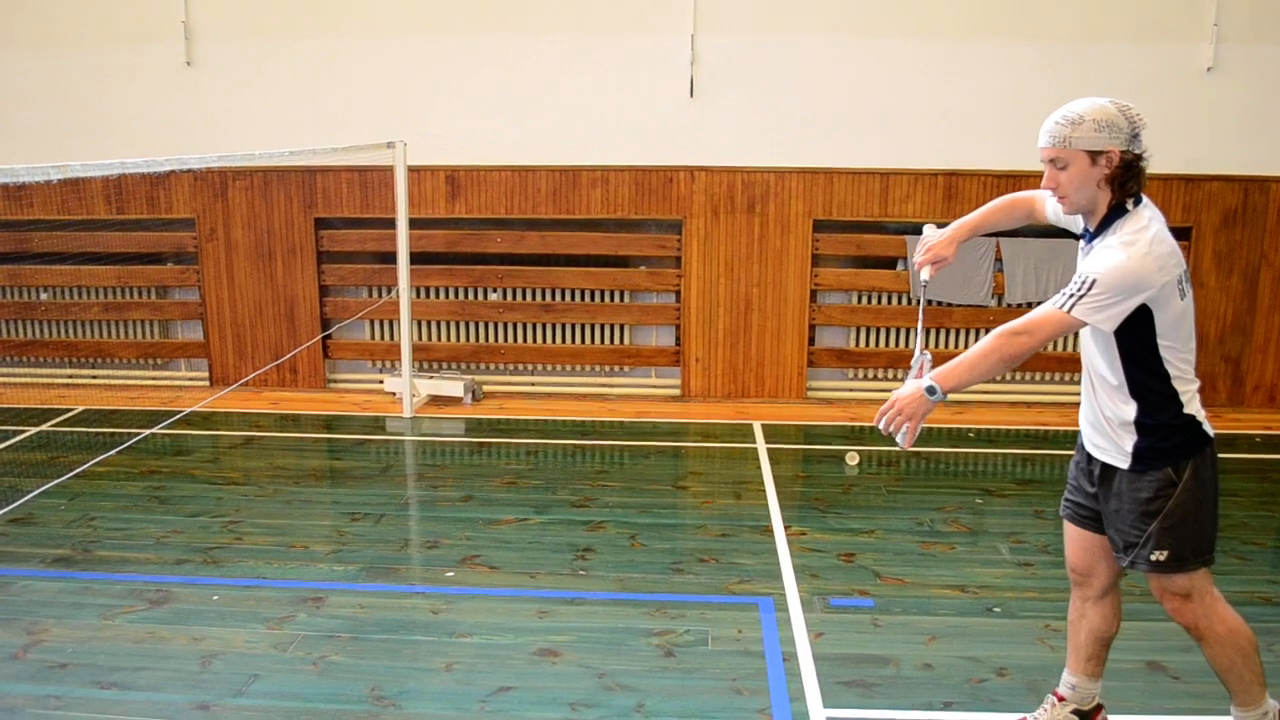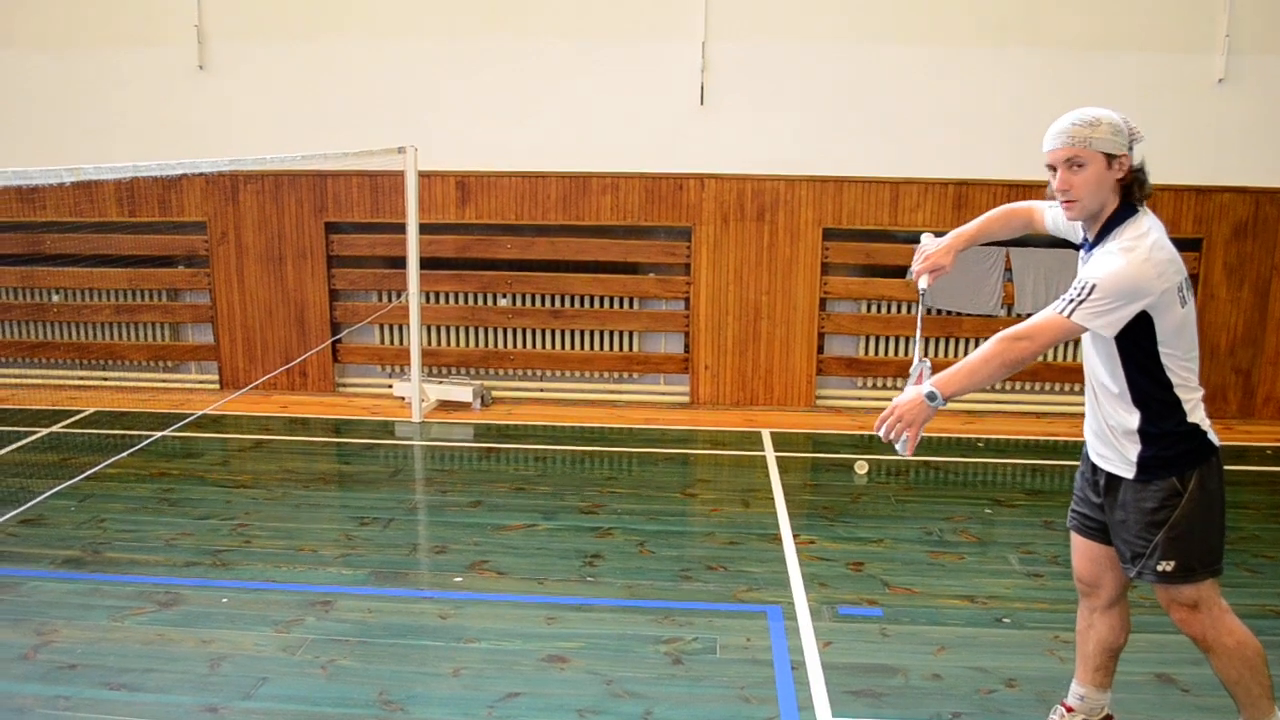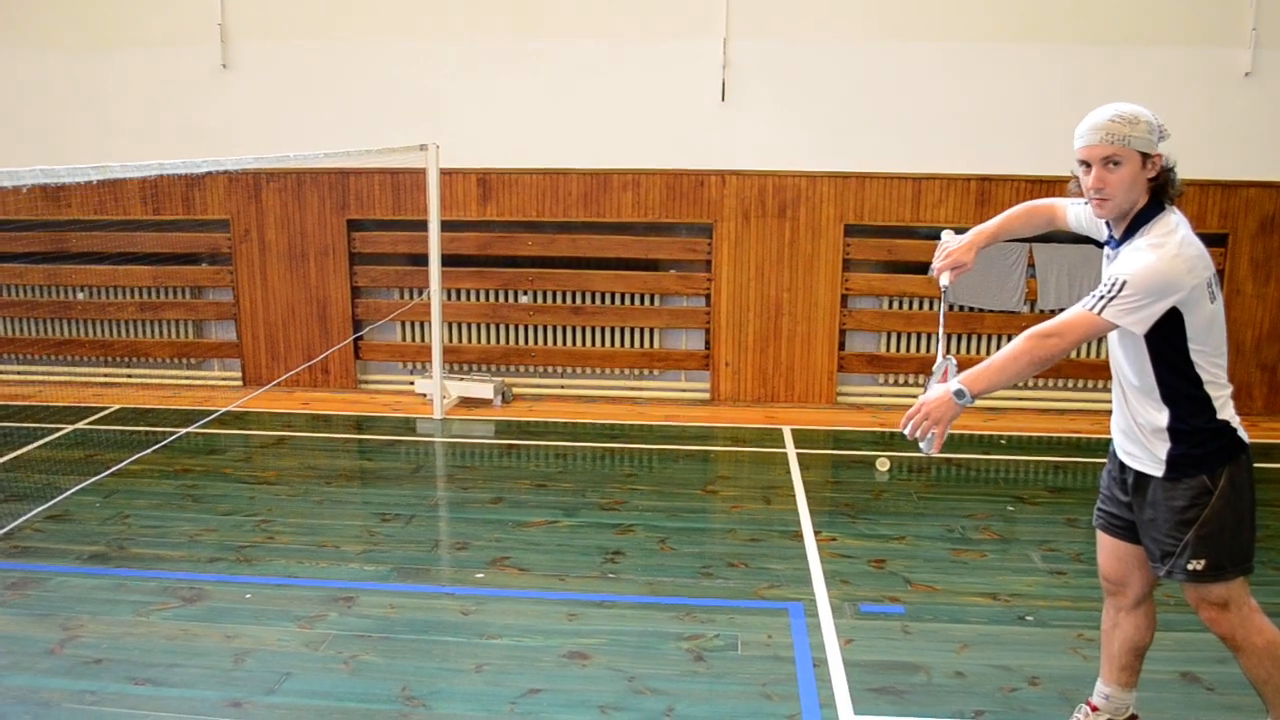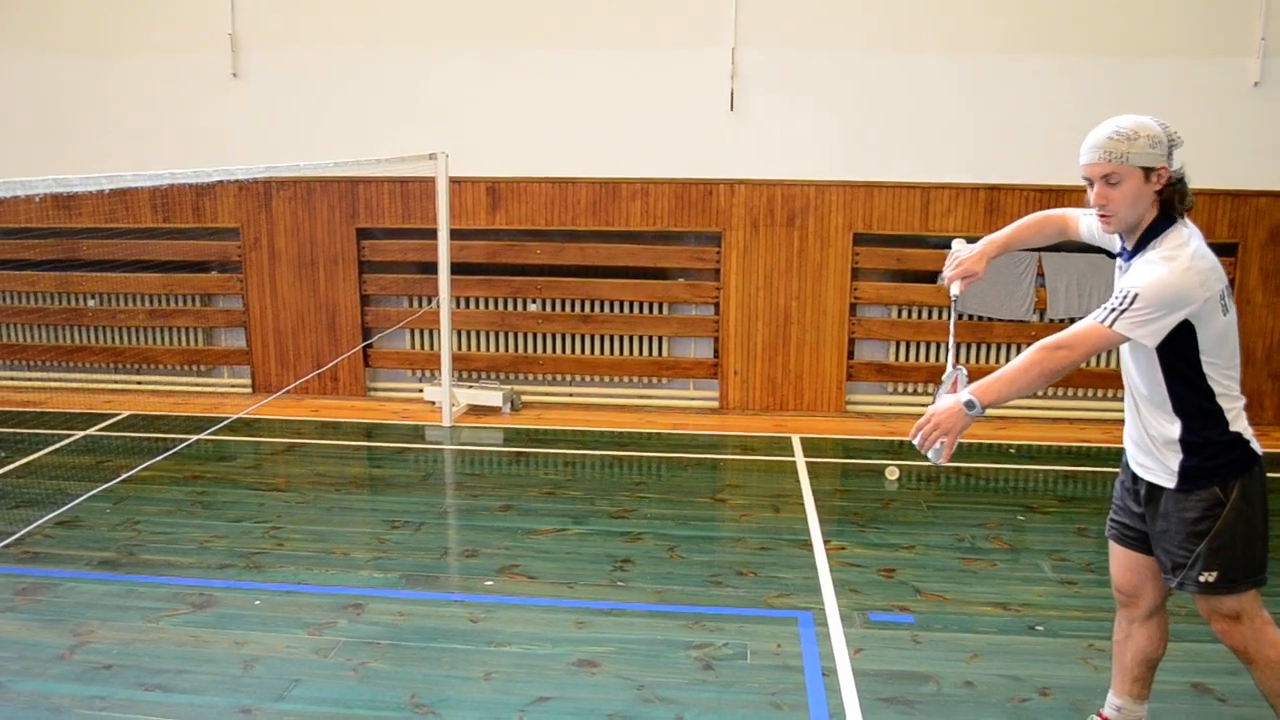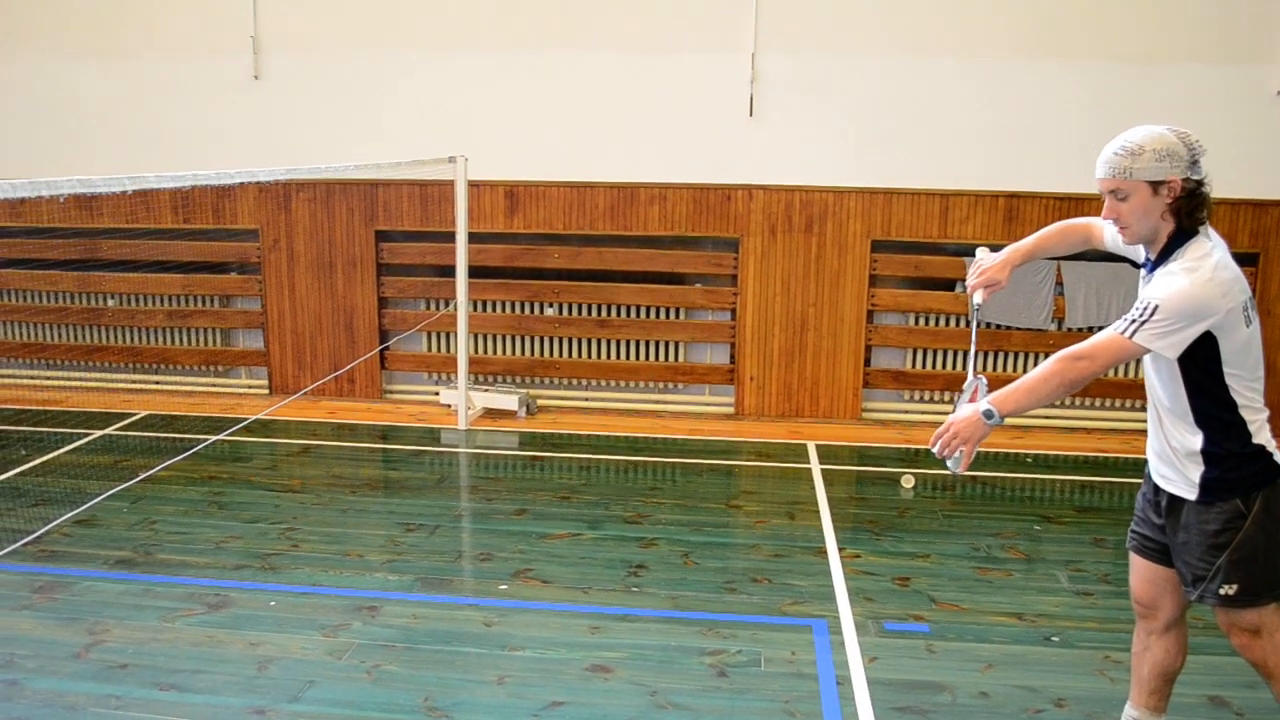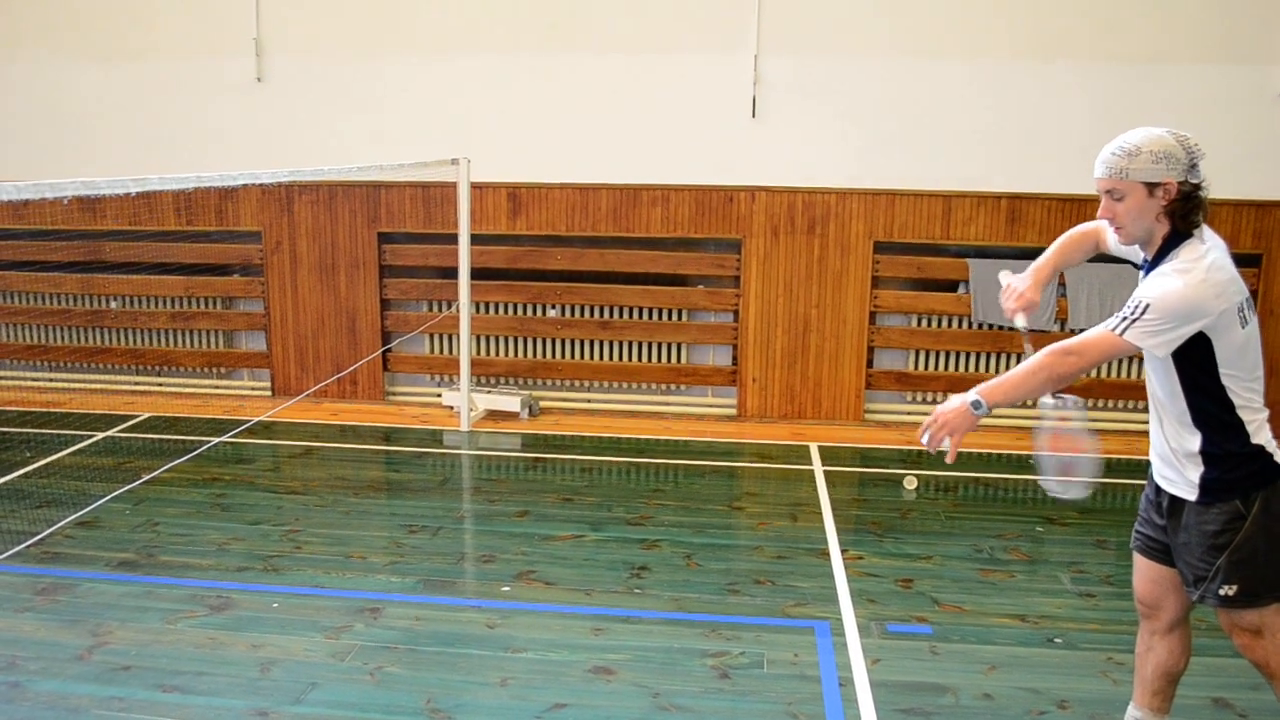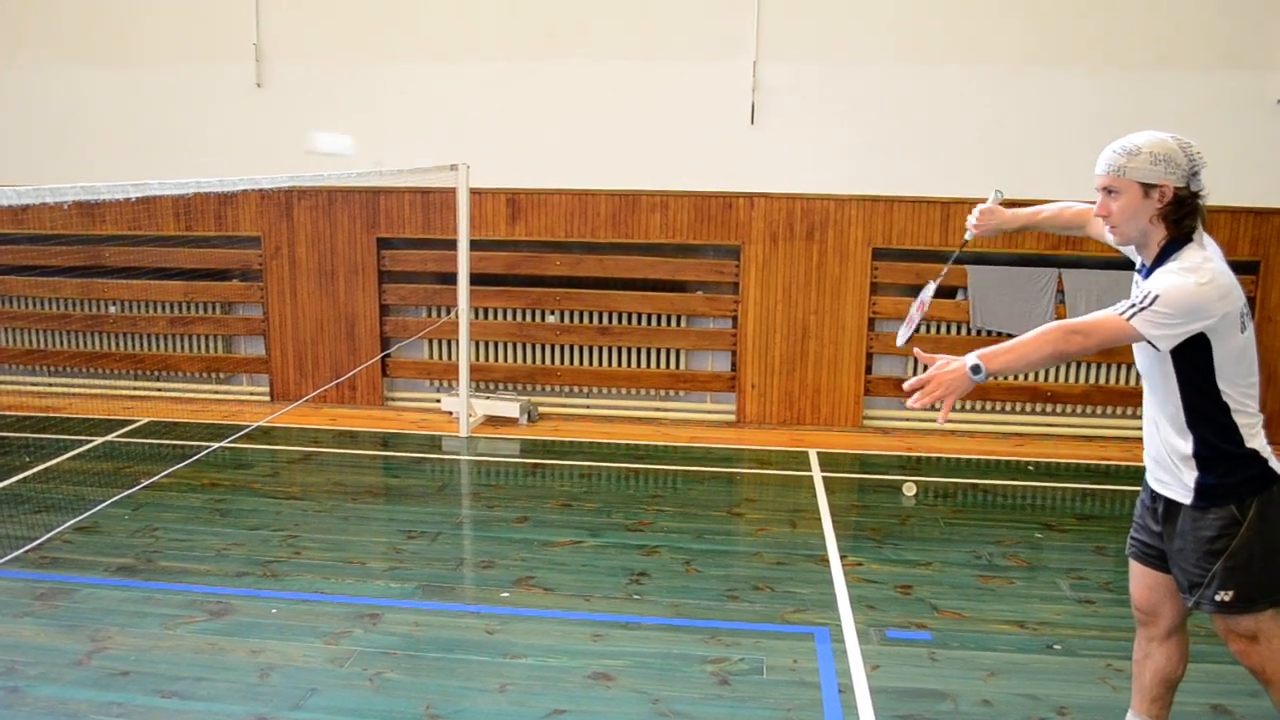
dt=0.4s
person 1, frame 1
left shoulder: (1133, 253)
right shoulder: (1104, 207)
left elbow: (1023, 337)
right elbow: (1025, 205)
left wrist: (932, 387)
right wrist: (956, 232)
left hip: (1157, 457)
right hip: (1102, 443)
left knee: (1186, 600)
right knee: (1089, 577)
person 1, frame 2
left shoulder: (1133, 260)
right shoulder: (1100, 218)
left elbow: (1024, 343)
right elbow: (1024, 215)
left wrist: (932, 393)
right wrist: (953, 241)
left hip: (1162, 466)
right hip: (1107, 454)
left knee: (1195, 611)
right knee: (1097, 588)
person 1, frame 3
left shoulder: (1161, 256)
right shoulder: (1121, 216)
left elbow: (1052, 340)
right elbow: (1045, 211)
left wrist: (959, 391)
right wrist: (976, 238)
left hip: (1192, 463)
right hip: (1134, 452)
left knee: (1223, 610)
right knee: (1122, 587)
person 1, frame 4
left shoulder: (1173, 269)
right shoulder: (1136, 228)
left elbow: (1062, 353)
right elbow: (1058, 222)
left wrist: (970, 402)
right wrist: (986, 247)
left hip: (1204, 475)
right hip: (1147, 464)
right knee: (1135, 597)
person 1, frame 5
left shoulder: (1195, 281)
right shoulder: (1162, 237)
left elbow: (1083, 363)
right elbow: (1083, 231)
left wrist: (988, 411)
right wrist: (1009, 257)
left hip: (1225, 488)
right hip: (1169, 476)
right knee: (1153, 610)
person 1, frame 6
left shoulder: (1189, 282)
right shoulder: (1168, 239)
left elbow: (1073, 359)
right elbow: (1089, 236)
left wrist: (976, 401)
right wrist: (1035, 277)
left hip: (1228, 488)
right hip: (1174, 477)
right knee: (1158, 610)
person 1, frame 7
left shoulder: (1193, 283)
right shoulder: (1163, 242)
left elbow: (1075, 338)
right elbow: (1083, 219)
left wrist: (973, 366)
right wrist: (1011, 217)
left hip: (1223, 494)
right hip: (1168, 483)
right knee: (1154, 616)
